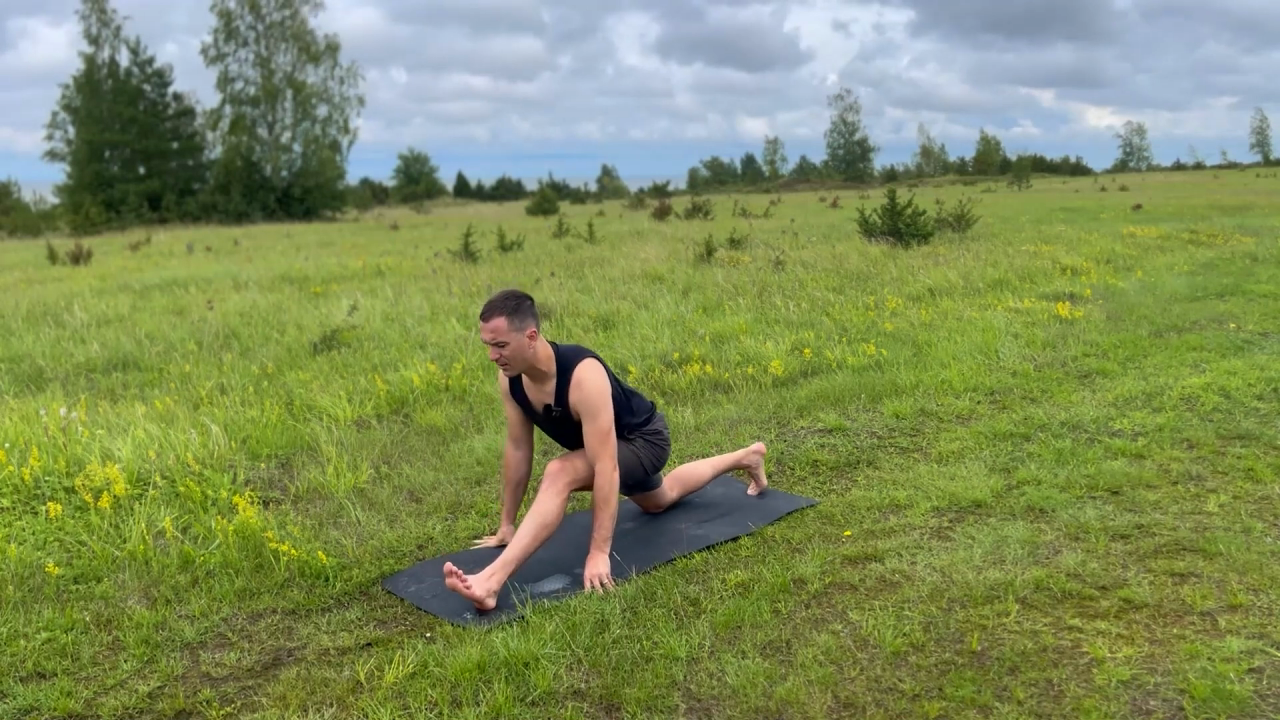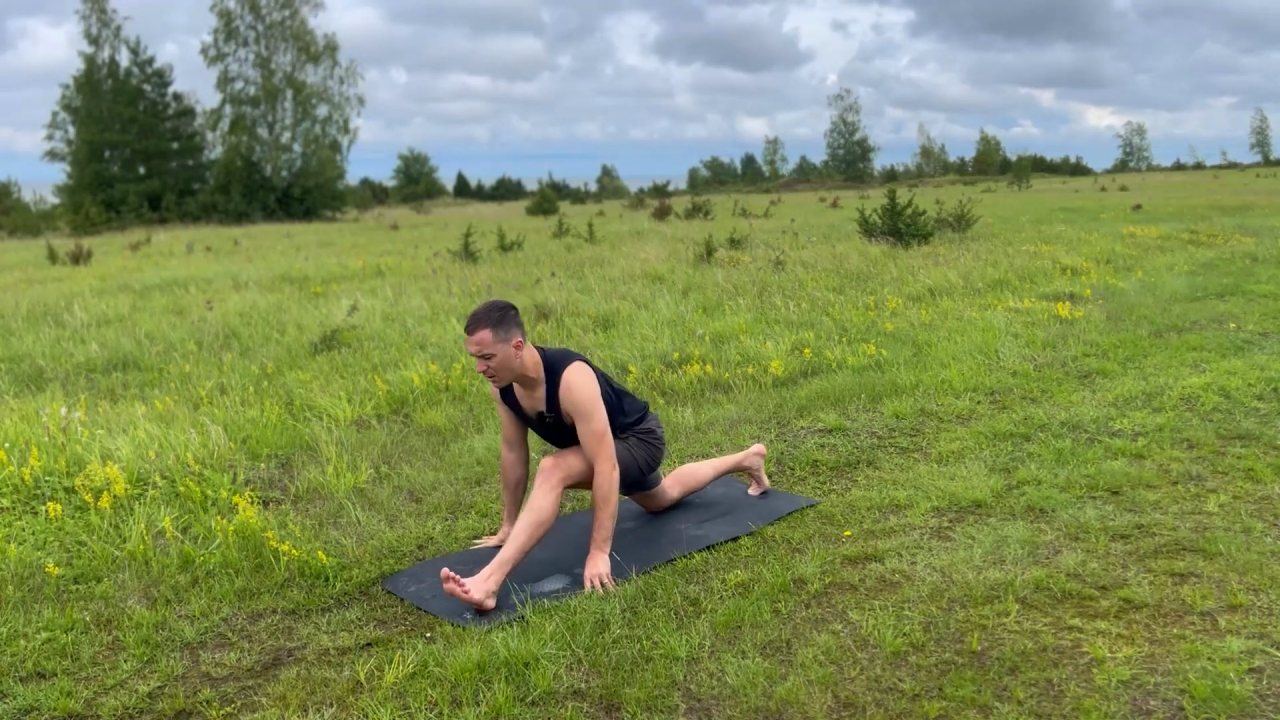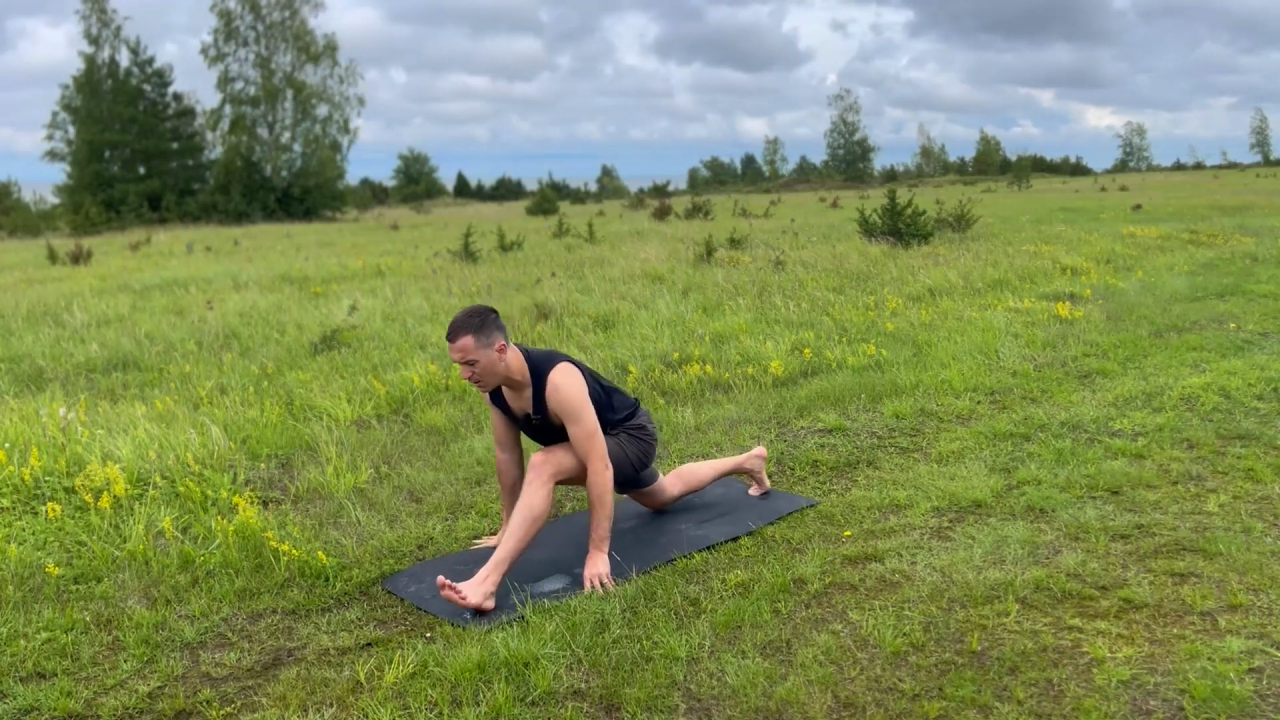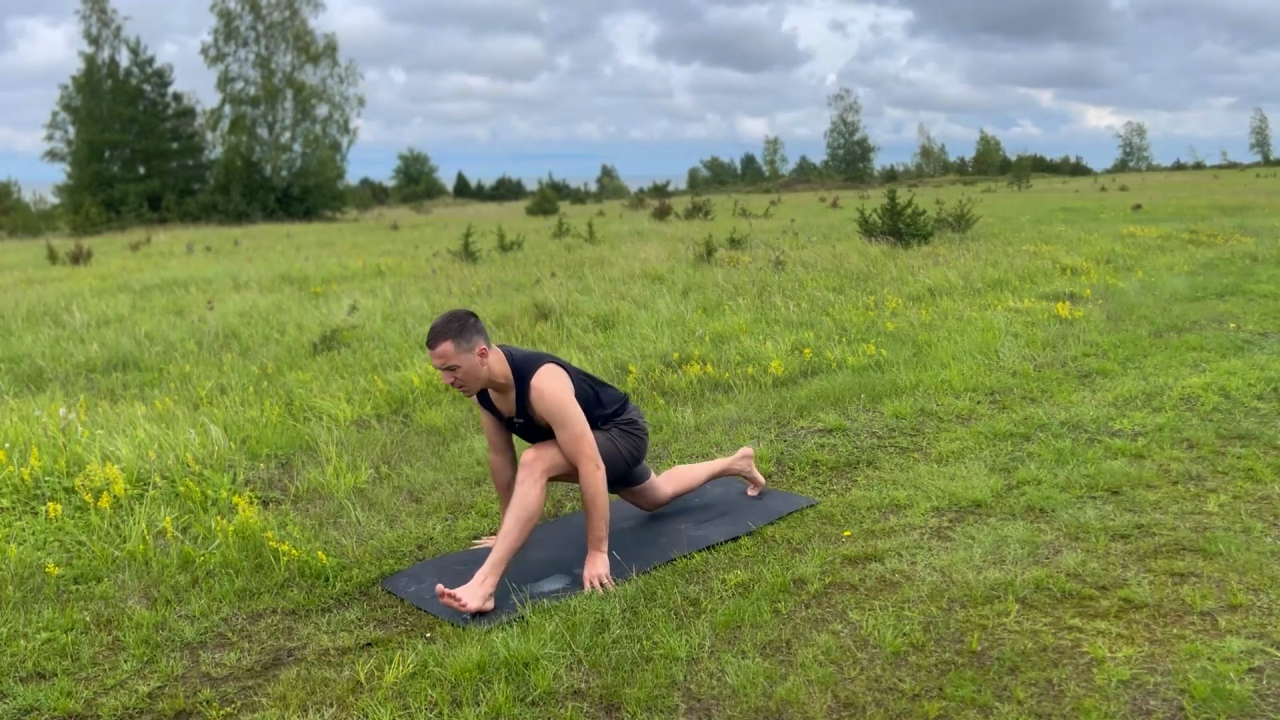
dt=0.2s
person 1, frame 1
left shoulder: (583, 377)
right shoulder: (511, 379)
left elbow: (606, 469)
right elbow: (517, 450)
left wrist: (599, 552)
right wrist: (507, 524)
left hip: (643, 439)
right hip: (617, 442)
left knee: (560, 474)
right knee: (660, 501)
left ankle: (491, 581)
right ankle: (745, 457)
person 1, frame 2
left shoulder: (572, 380)
right shoulder: (503, 383)
left elbow: (606, 469)
right elbow: (513, 453)
left wrist: (599, 552)
right wrist: (508, 526)
left hip: (638, 438)
right hip: (613, 442)
left knee: (553, 470)
right knee: (664, 498)
left ankle: (489, 582)
right ankle: (746, 459)
person 1, frame 3
left shoulder: (558, 382)
right shoulder: (494, 383)
left elbow: (599, 467)
right elbow: (507, 454)
left wrist: (598, 552)
right wrist: (508, 527)
left hip: (629, 434)
right hip: (606, 439)
left knee: (543, 466)
right knee: (663, 496)
left ankle: (486, 583)
right ankle: (746, 462)
person 1, frame 4
left shoulder: (542, 385)
right shoulder: (481, 381)
left elbow: (591, 468)
right elbow: (500, 455)
left wrist: (597, 552)
right wrist: (507, 529)
left hip: (621, 431)
right hip: (597, 436)
left knee: (535, 463)
right knee: (656, 497)
left ankle: (484, 585)
right ankle: (735, 463)
